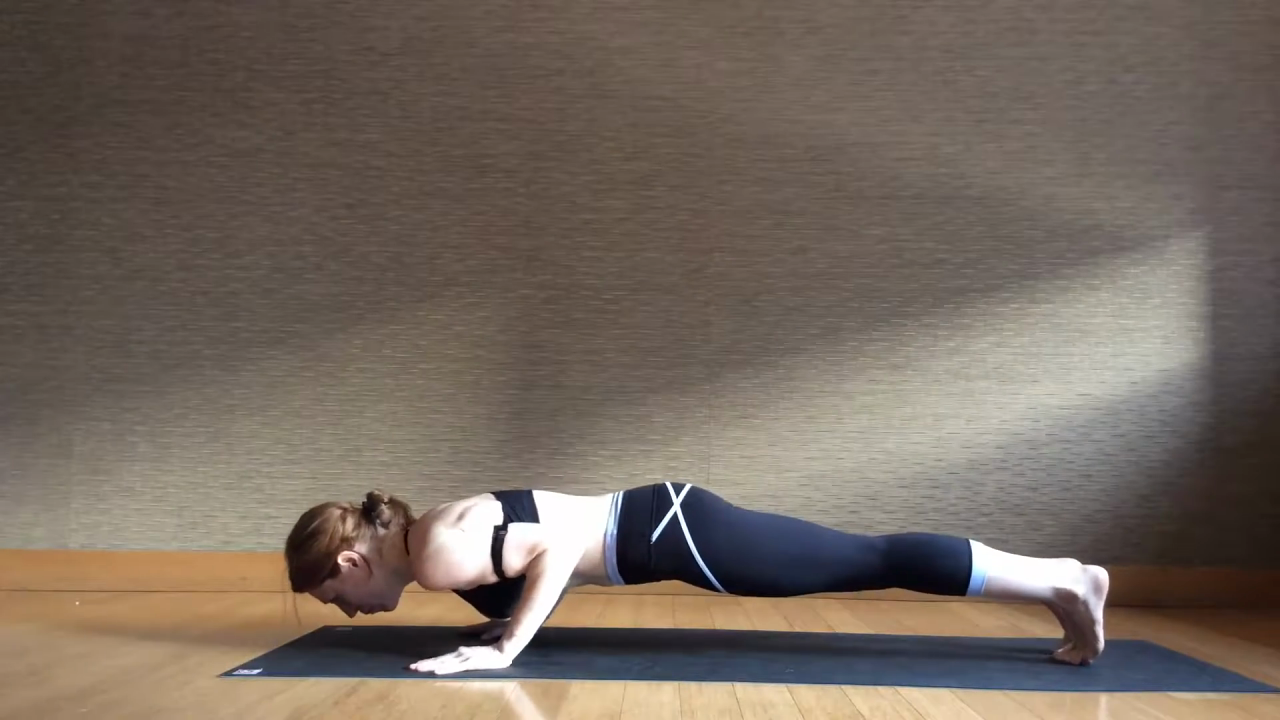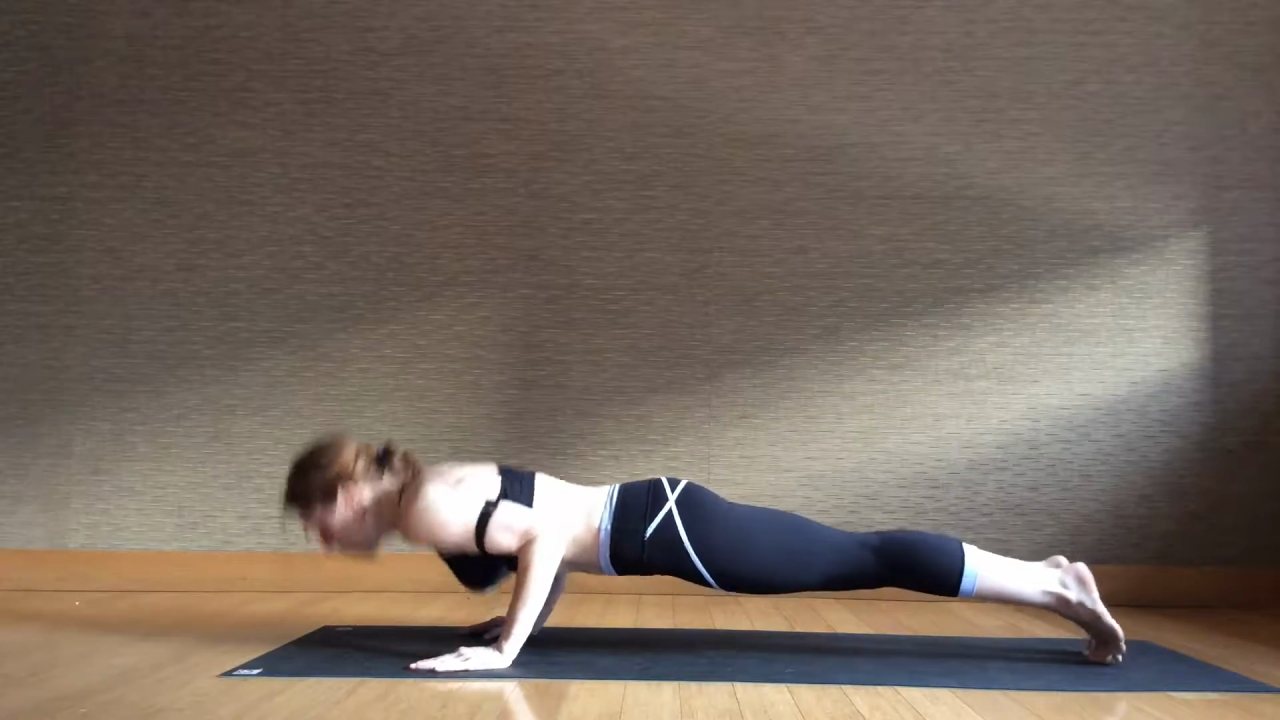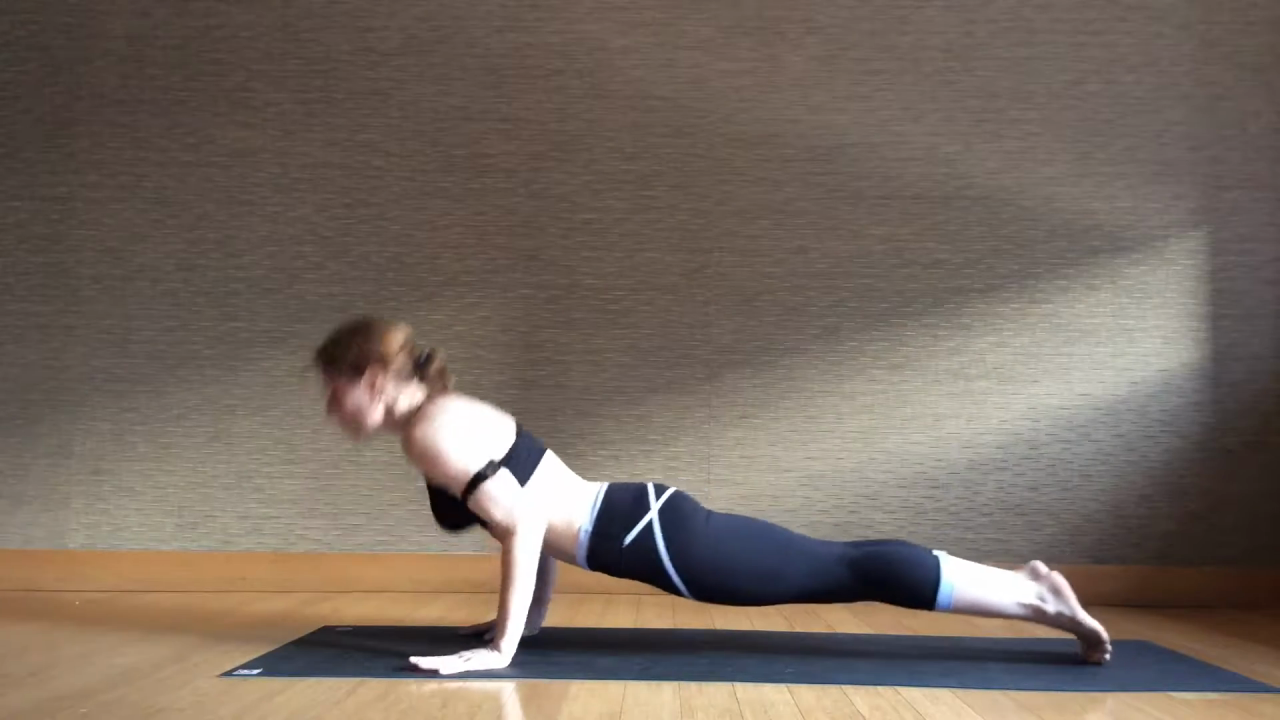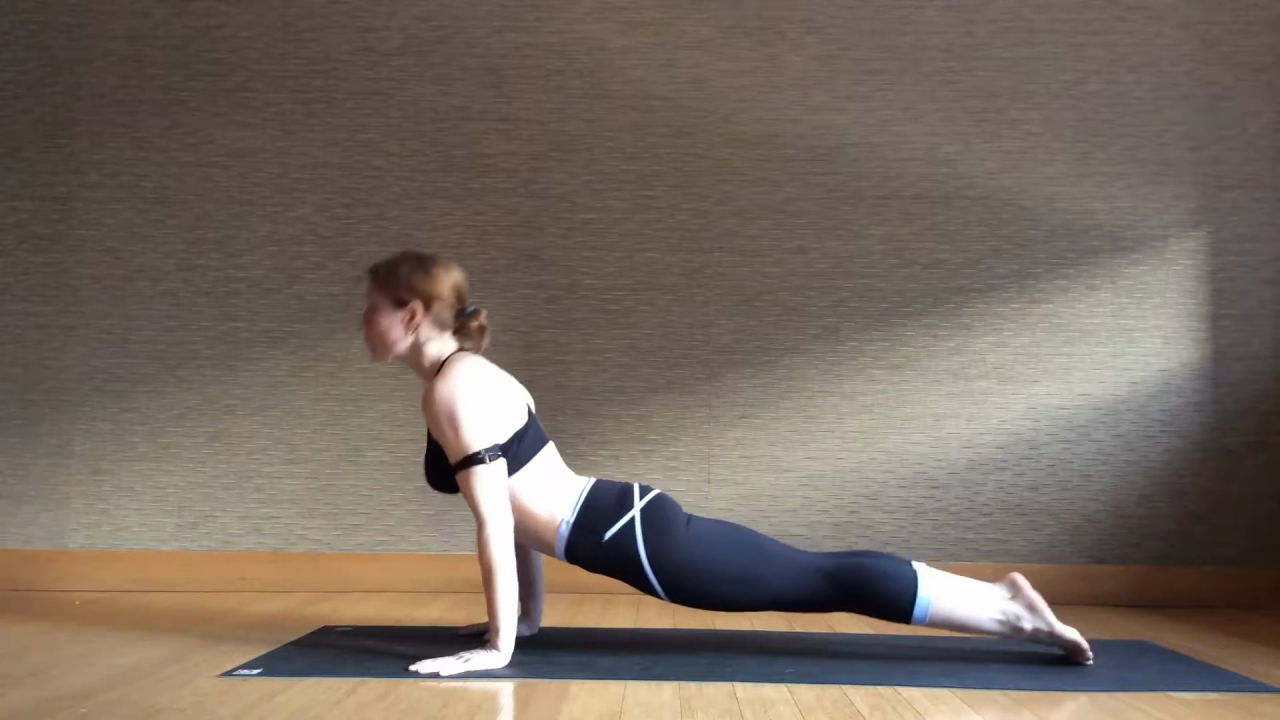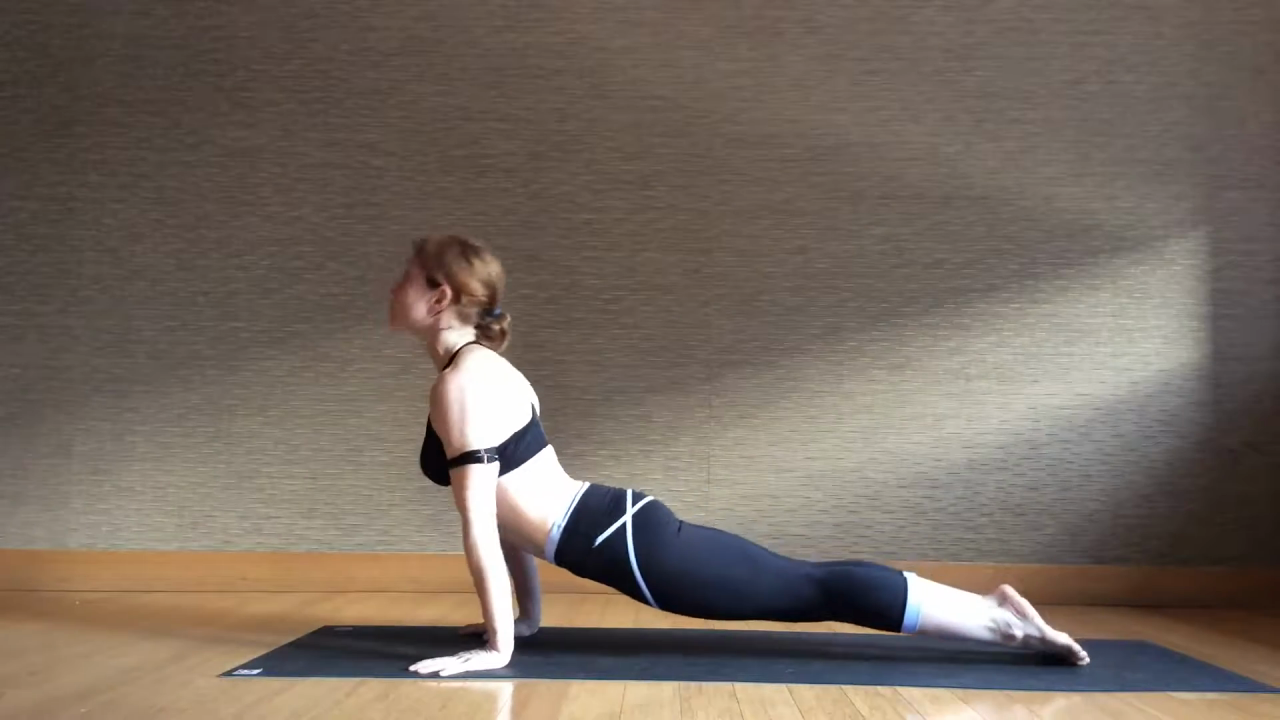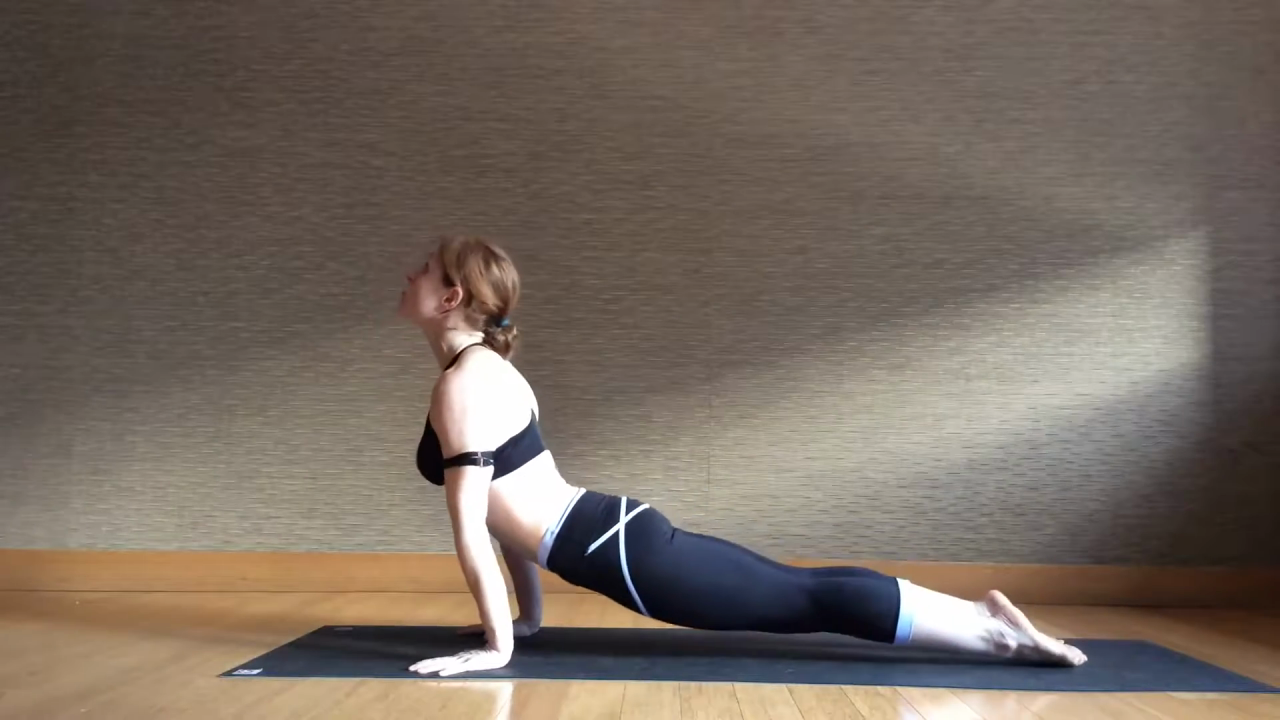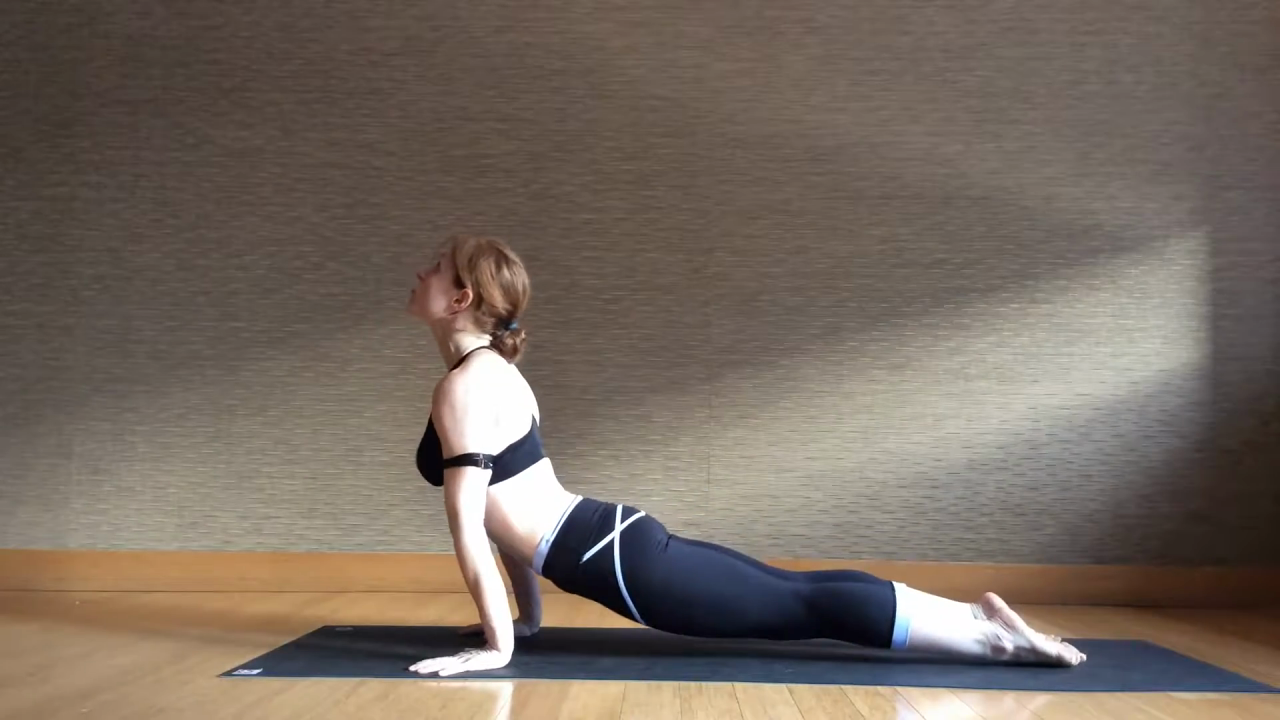
dt=0.2s
person 1, frame 1
left shoulder: (432, 555)
right shoulder: (435, 527)
left elbow: (551, 553)
left wrist: (504, 647)
right wrist: (517, 616)
left hip: (675, 534)
right hip: (665, 521)
left knee: (870, 562)
right knee: (865, 563)
left ankle: (1062, 583)
right ankle: (1062, 578)
person 1, frame 2
left shoulder: (420, 508)
right shoulder: (433, 483)
left elbow: (539, 537)
left wrist: (501, 645)
right wrist: (516, 615)
left hip: (668, 533)
right hip: (661, 519)
left knee: (866, 558)
right knee: (861, 558)
left ankle: (1048, 583)
right ankle: (1050, 580)
person 1, frame 3
left shoulder: (430, 431)
right shoulder: (449, 408)
left elbow: (519, 526)
left wrist: (500, 645)
right wrist: (525, 614)
left hip: (650, 538)
right hip: (646, 521)
left knee: (847, 572)
right knee: (843, 567)
left ankle: (1030, 599)
right ankle: (1025, 588)
person 1, frame 4
left shoulder: (450, 388)
right shoulder: (471, 372)
left elbow: (492, 519)
right elbow: (511, 503)
left wrist: (499, 645)
right wrist: (525, 615)
left hip: (631, 538)
right hip: (629, 522)
left knee: (822, 582)
right knee: (818, 579)
left ankle: (1008, 614)
right ankle: (1001, 601)
person 1, frame 5
left shoulder: (460, 383)
right shoulder: (483, 366)
left elbow: (478, 521)
right elbow: (508, 503)
left wrist: (497, 645)
right wrist: (526, 615)
left hip: (626, 544)
right hip: (623, 526)
left knee: (813, 592)
right knee: (809, 586)
left ankle: (1004, 625)
right ankle: (993, 612)
person 1, frame 6
left shoulder: (461, 384)
right shoulder: (487, 367)
left elbow: (470, 522)
right elbow: (511, 503)
left wrist: (498, 645)
right wrist: (527, 614)
left hip: (618, 552)
right hip: (619, 533)
left knee: (808, 603)
right knee: (801, 590)
left ankle: (996, 633)
right ankle: (984, 616)
person 1, frame 7
left shoulder: (463, 387)
right shoulder: (493, 370)
left elbow: (467, 523)
right elbow: (509, 507)
left wrist: (498, 645)
right wrist: (527, 614)
left hip: (612, 561)
right hip: (616, 538)
left knee: (805, 610)
right knee: (799, 592)
left ankle: (995, 638)
right ankle: (979, 616)
